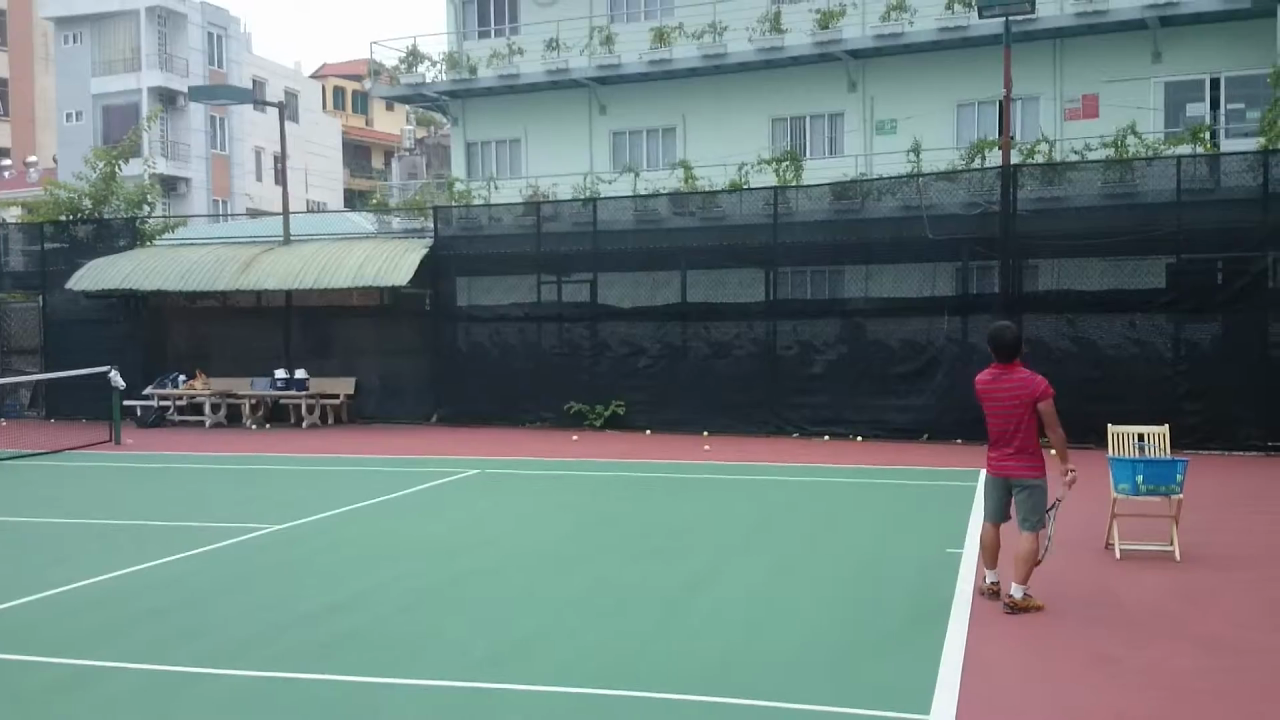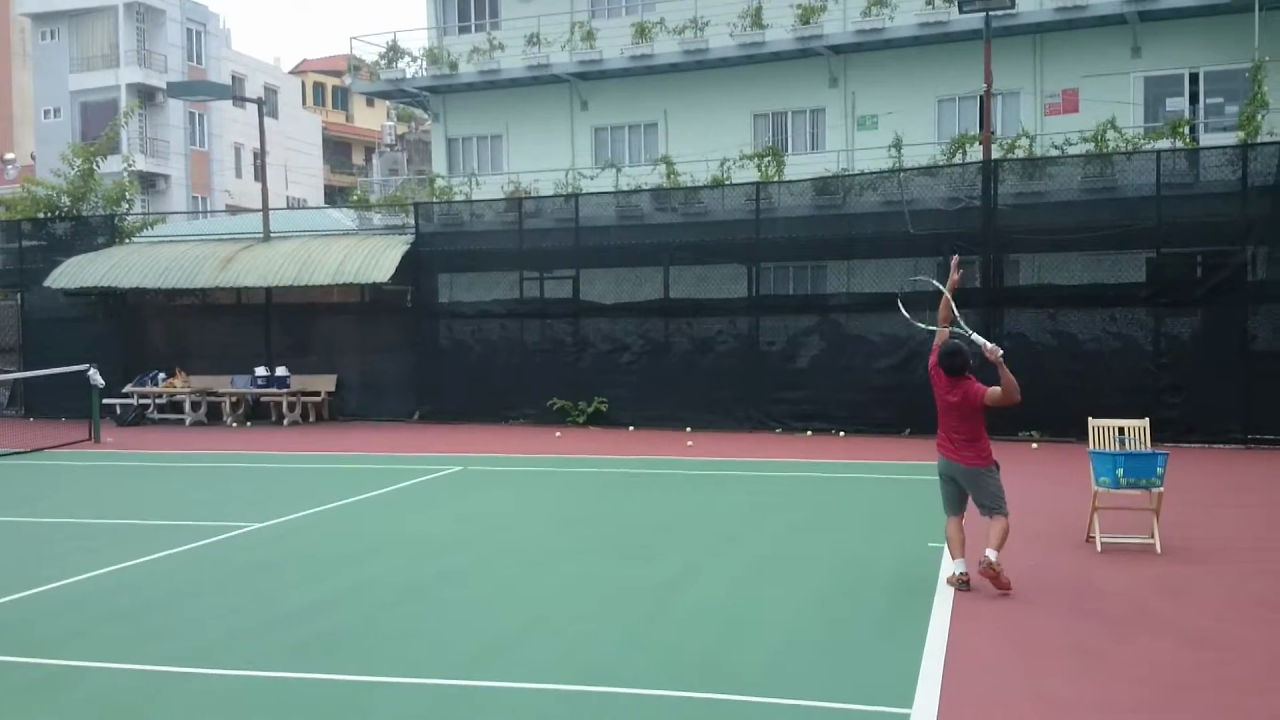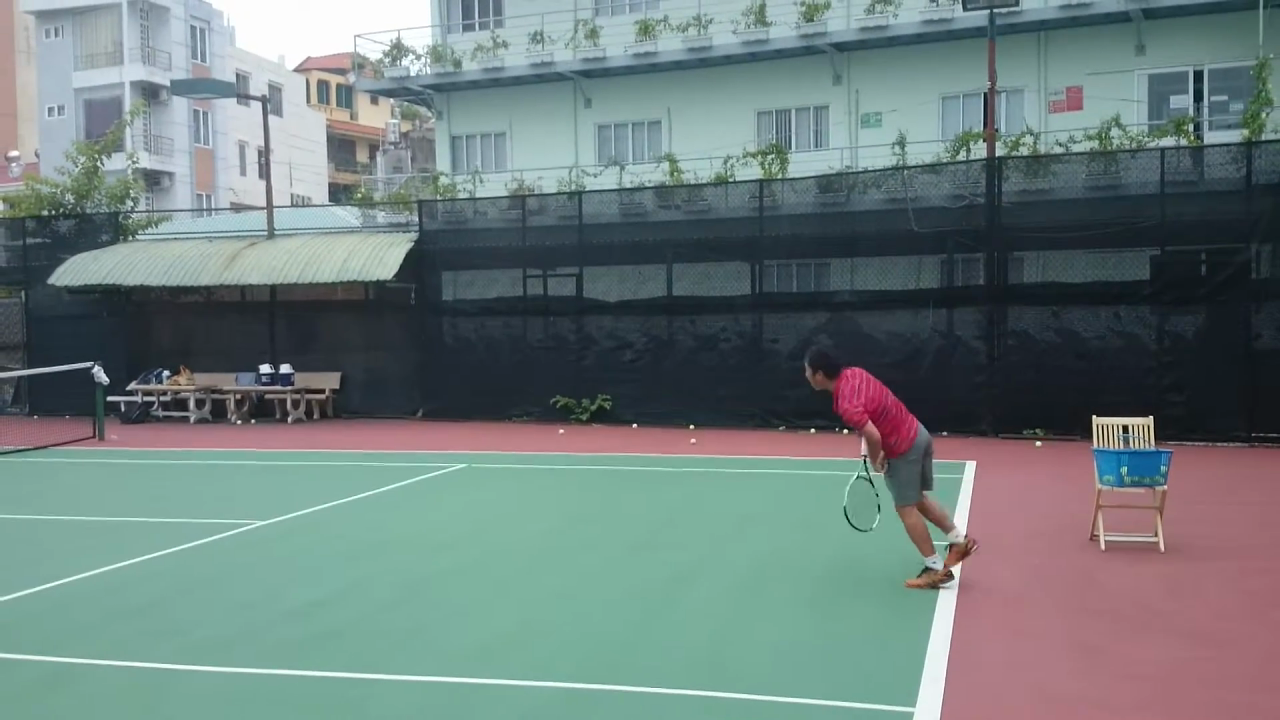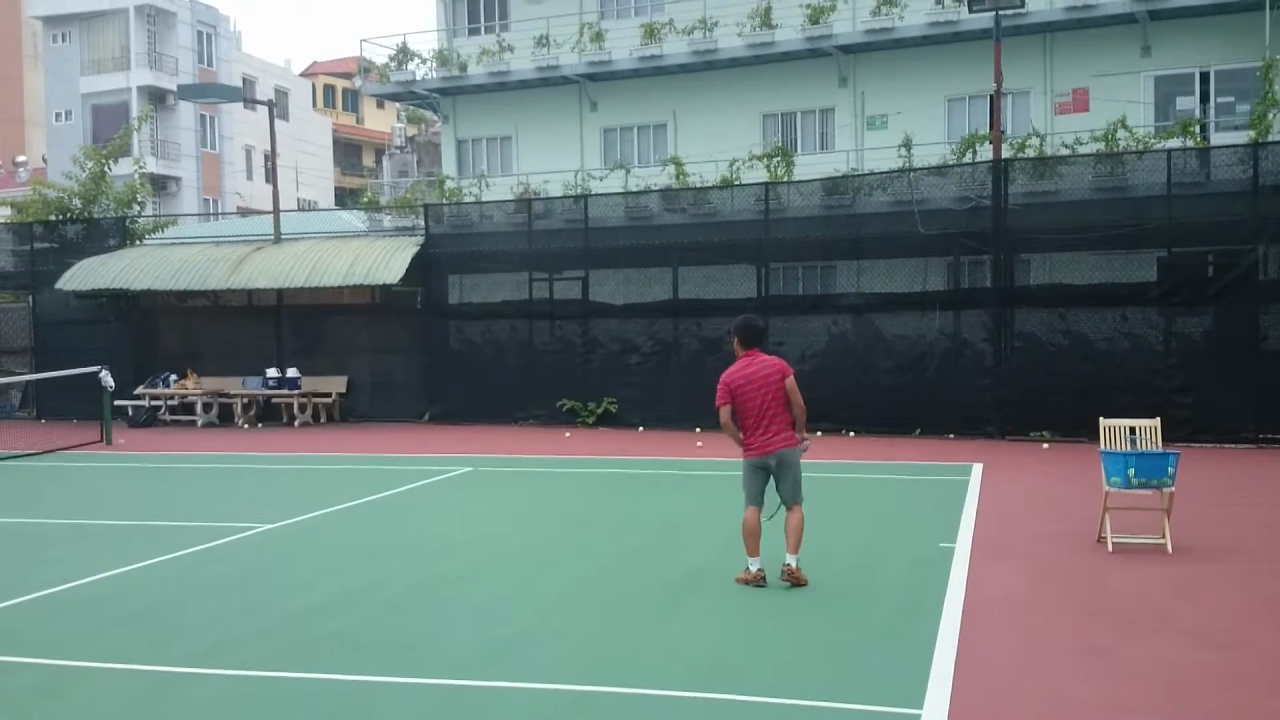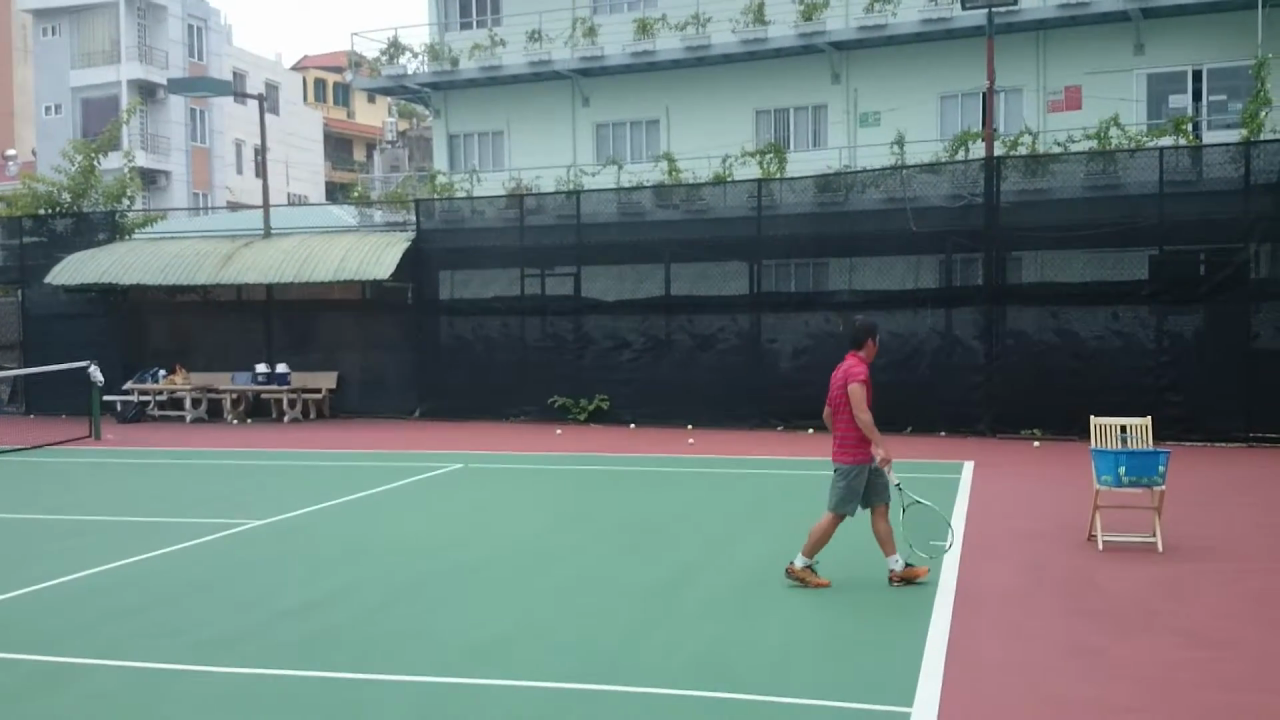
dt=1s
person 1, frame 1
left shoulder: (982, 381)
right shoulder: (1035, 384)
right elbow: (1054, 429)
right wrist: (1066, 463)
left hip: (996, 468)
right hip: (1028, 471)
left knee: (992, 523)
right knee: (1028, 531)
left ankle: (991, 582)
right ankle: (1017, 595)
person 1, frame 2
left shoulder: (937, 372)
right shoulder: (974, 391)
left elbow: (942, 325)
right elbow: (1013, 397)
left wrist: (950, 284)
right wrist: (999, 363)
left hip: (947, 461)
right hip: (977, 464)
left knee: (954, 517)
right knee: (999, 515)
left ankle: (960, 572)
right ankle: (990, 558)
person 1, frame 3
left shoulder: (846, 405)
right shoulder: (855, 373)
left elbow: (874, 437)
left wrist: (875, 459)
left hip: (901, 448)
right hip: (918, 434)
left knee: (906, 508)
right knee: (918, 499)
left ankle: (937, 568)
right ankle: (959, 540)
person 1, frame 4
left shoulder: (728, 377)
right shoulder: (779, 365)
left elbow: (725, 419)
right elbow: (798, 405)
left wrist: (742, 441)
right wrist: (801, 431)
left hip: (754, 453)
right hip: (785, 448)
left knee: (752, 508)
right knee: (794, 506)
left ankle: (754, 569)
right ankle: (791, 565)
person 1, frame 5
left shoulder: (842, 369)
right shoulder: (857, 369)
left elbow: (828, 415)
right elbow: (859, 412)
right wrist: (877, 444)
left hip: (861, 455)
right hip: (854, 458)
left knee: (880, 506)
right knee: (836, 513)
left ankle: (897, 568)
right ankle: (800, 566)
